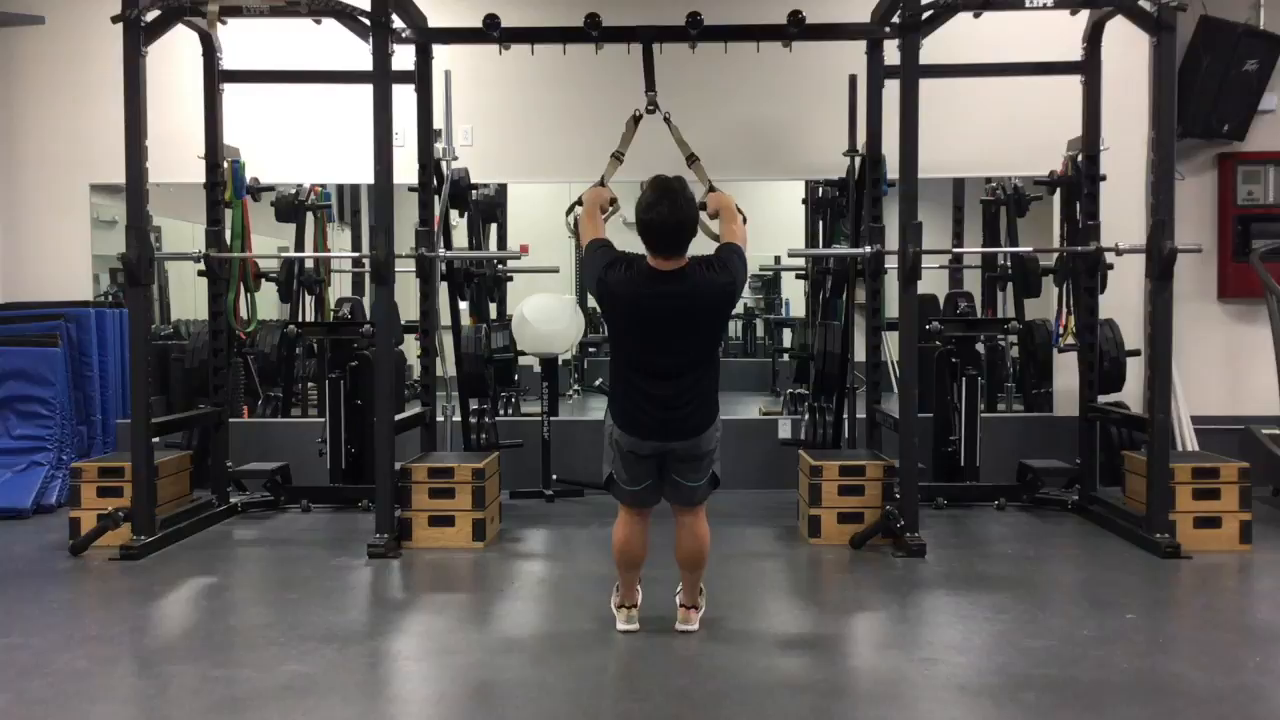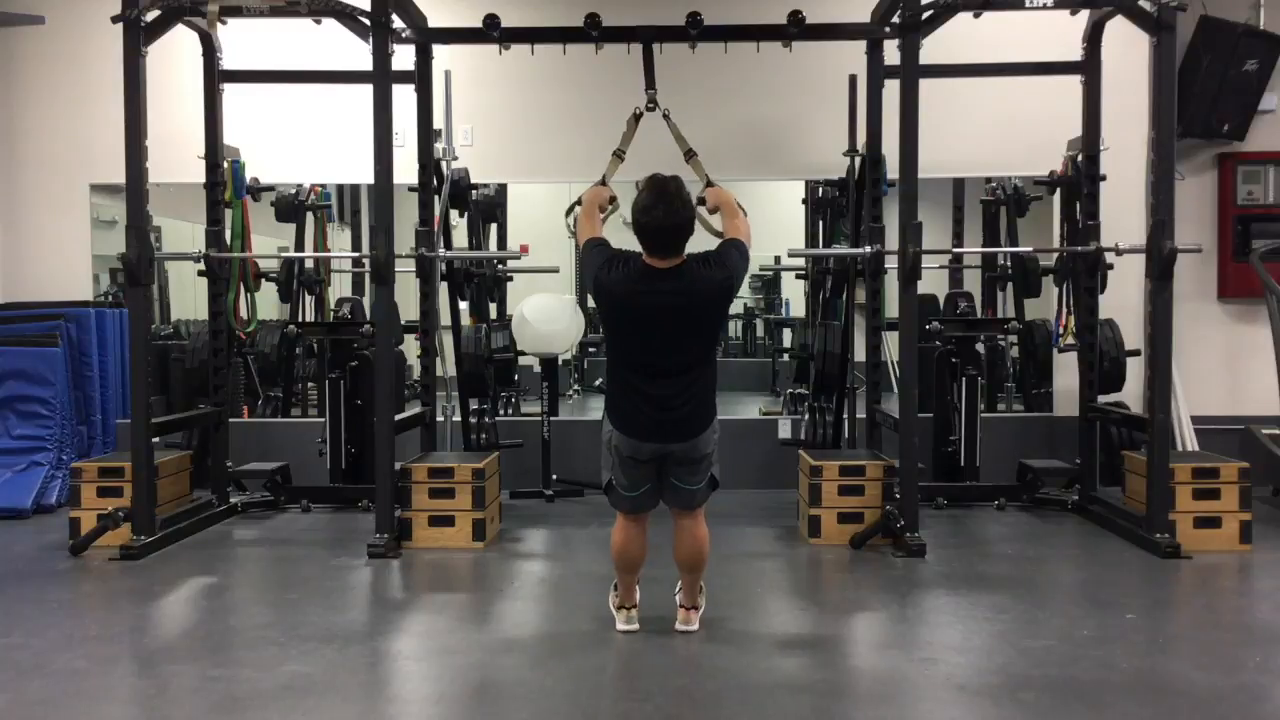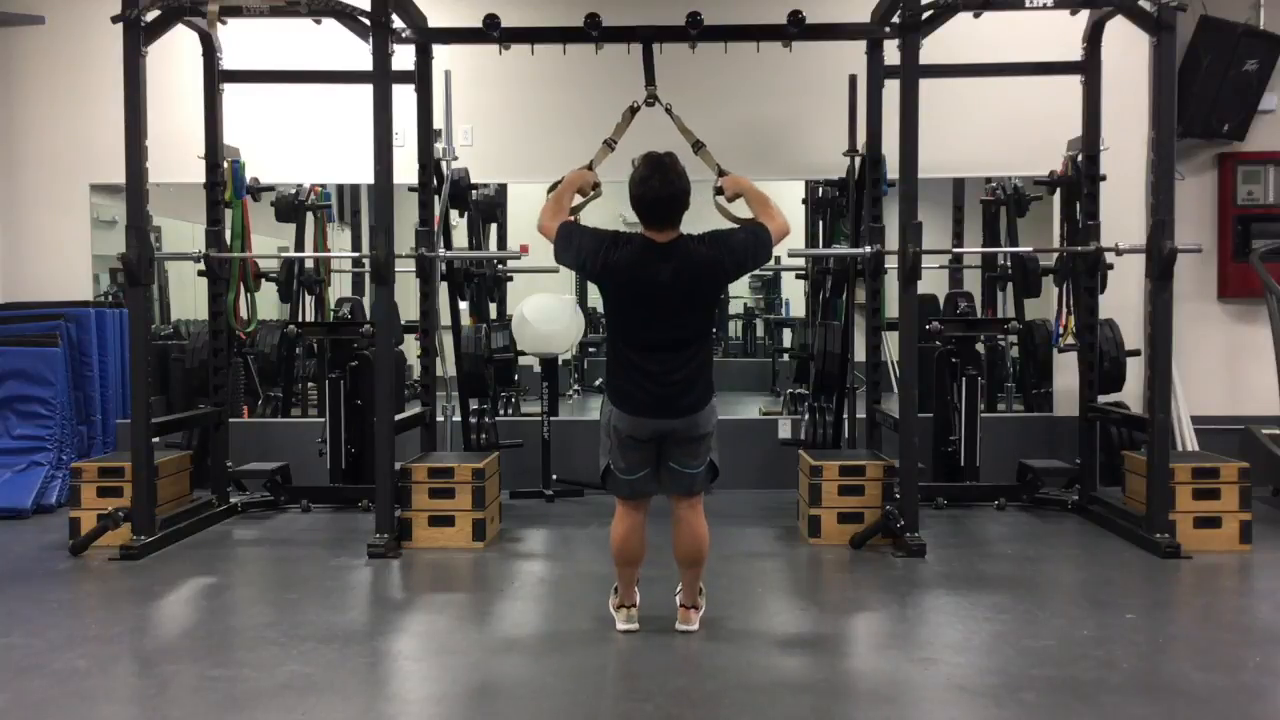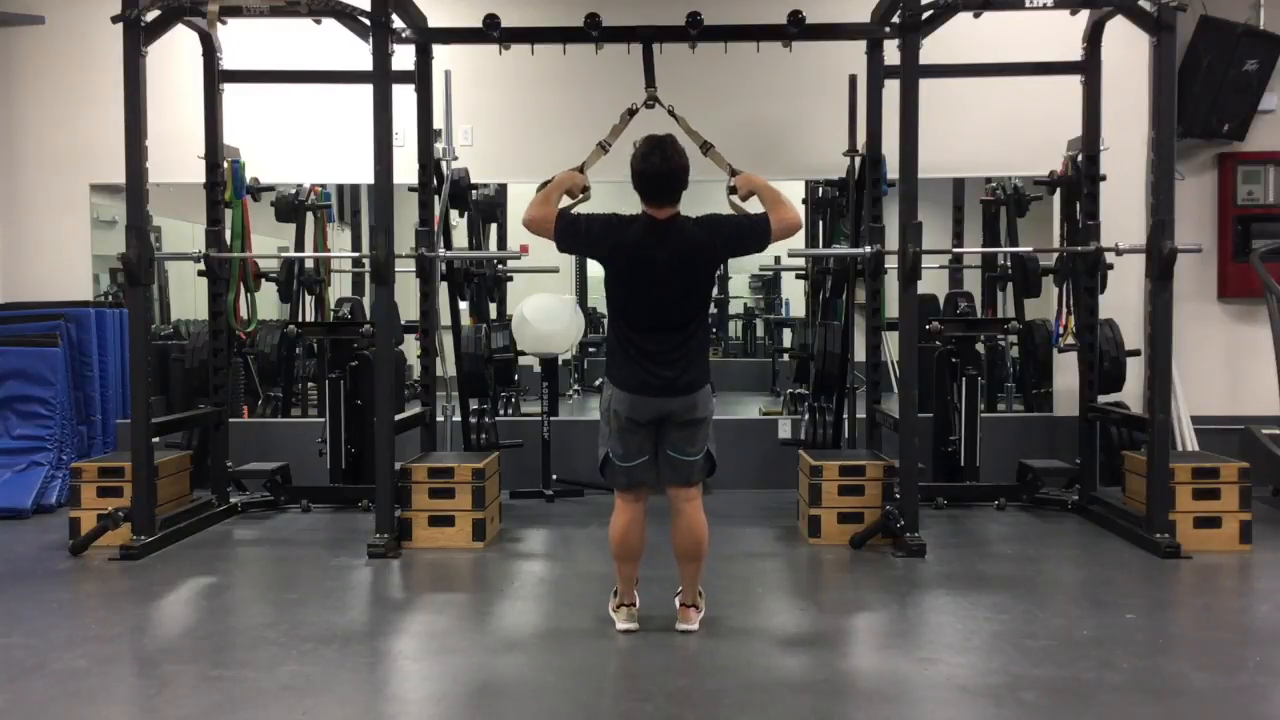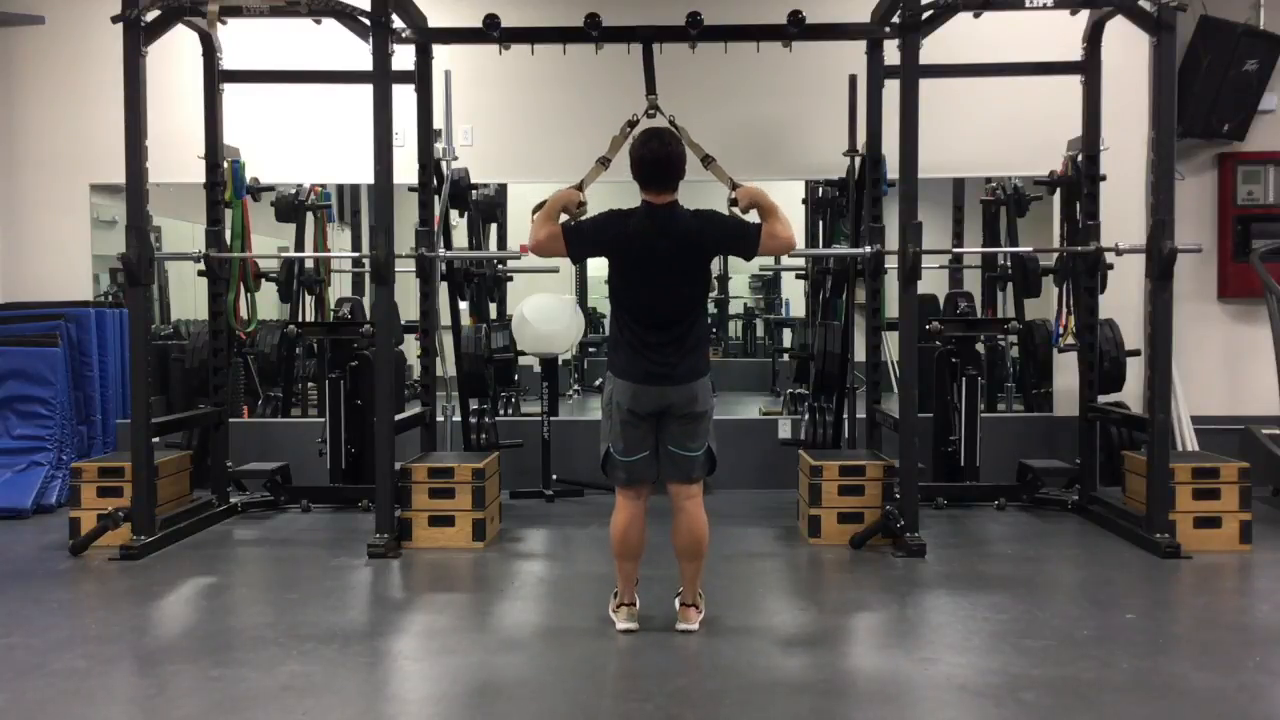
dt=0.3s
person 1, frame 1
left shoulder: (614, 281)
right shoulder: (719, 283)
left elbow: (590, 232)
right elbow: (734, 232)
left wrist: (593, 199)
right wrist: (724, 206)
left hip: (631, 424)
right hip: (696, 425)
left knee: (633, 512)
right knee: (691, 512)
left ankle: (627, 604)
right ankle: (690, 605)
person 1, frame 2
left shoulder: (611, 280)
right shoulder: (716, 281)
left elbow: (588, 231)
right elbow: (738, 234)
left wrist: (593, 198)
right wrist: (724, 201)
left hip: (629, 426)
right hip: (693, 426)
left knee: (630, 517)
right knee: (689, 515)
left ankle: (626, 603)
right ankle: (689, 605)
person 1, frame 3
left shoulder: (610, 256)
right shoulder: (713, 256)
left elbow: (549, 222)
right elbow: (776, 225)
left wrist: (573, 181)
right wrist: (743, 186)
left hip: (628, 407)
right hip: (692, 407)
left knee: (630, 507)
right knee: (689, 506)
left ankle: (625, 603)
right ankle: (690, 604)
person 1, frame 4
left shoulder: (613, 236)
right shoulder: (709, 236)
left elbow: (534, 216)
right elbow: (789, 219)
left wrist: (563, 182)
right wrist: (756, 184)
left hip: (628, 391)
right hip: (689, 391)
left knee: (629, 499)
right knee: (687, 498)
left ankle: (625, 603)
right ankle: (690, 604)
person 1, frame 5
left shoulder: (616, 227)
right shoulder: (705, 227)
left elbow: (540, 241)
right elbow: (784, 239)
left wrist: (559, 201)
right wrist: (760, 199)
left hip: (629, 383)
right hip: (689, 383)
left knee: (630, 495)
right knee: (688, 494)
left ankle: (625, 602)
right ankle: (690, 603)
